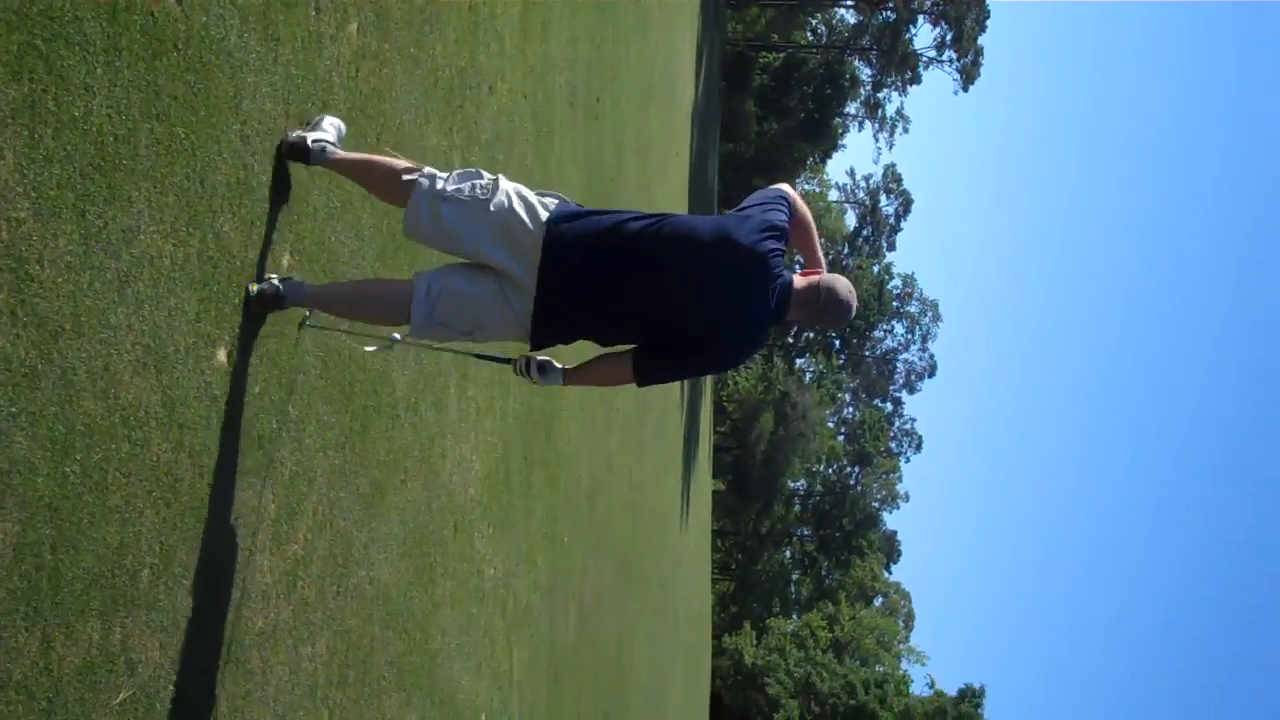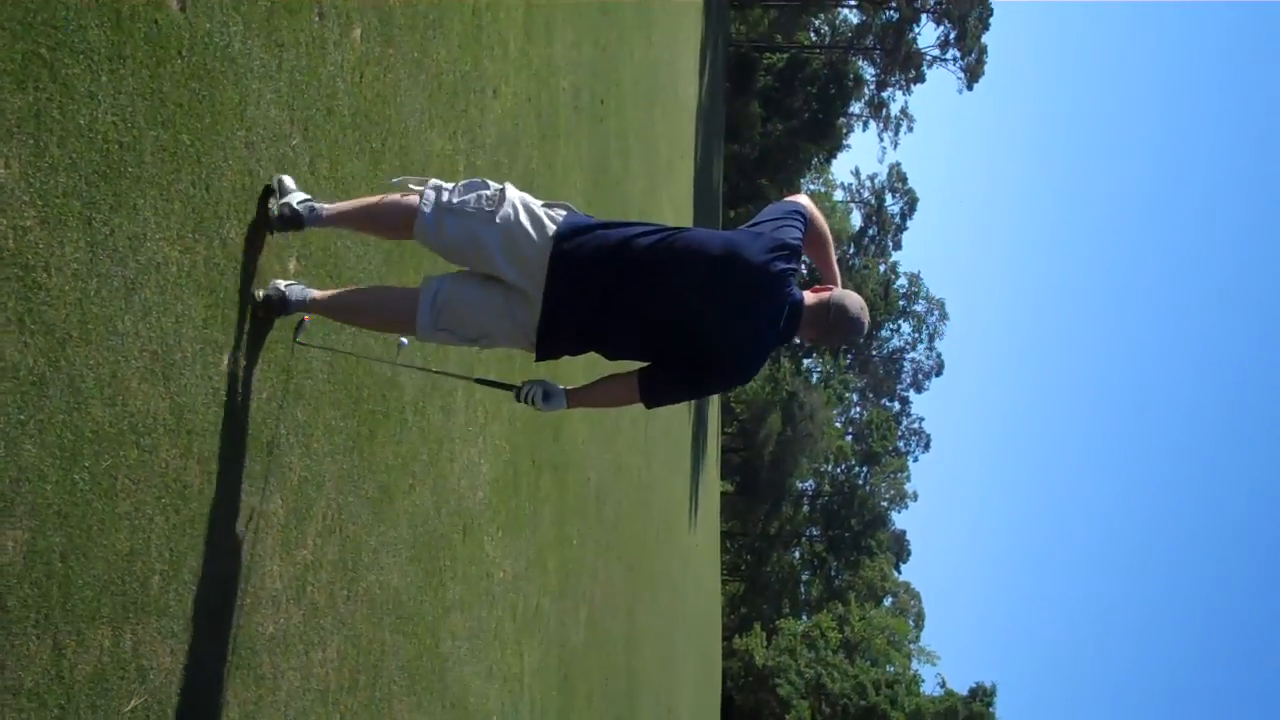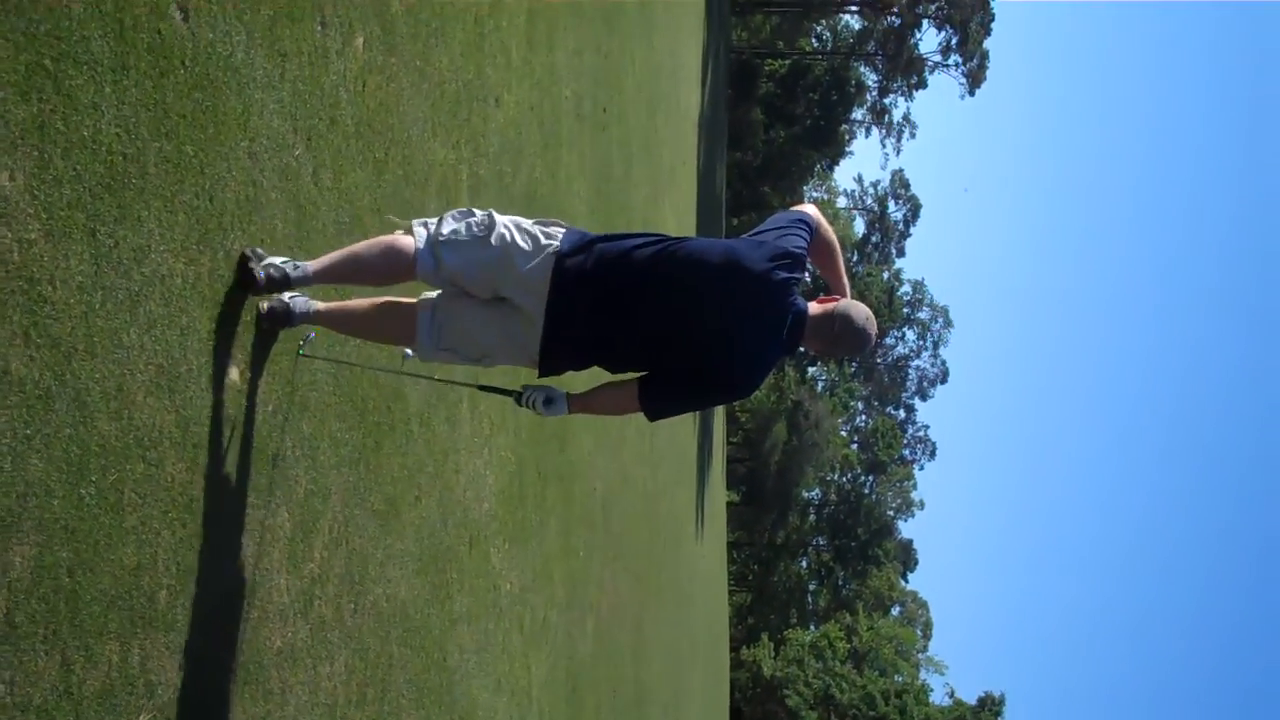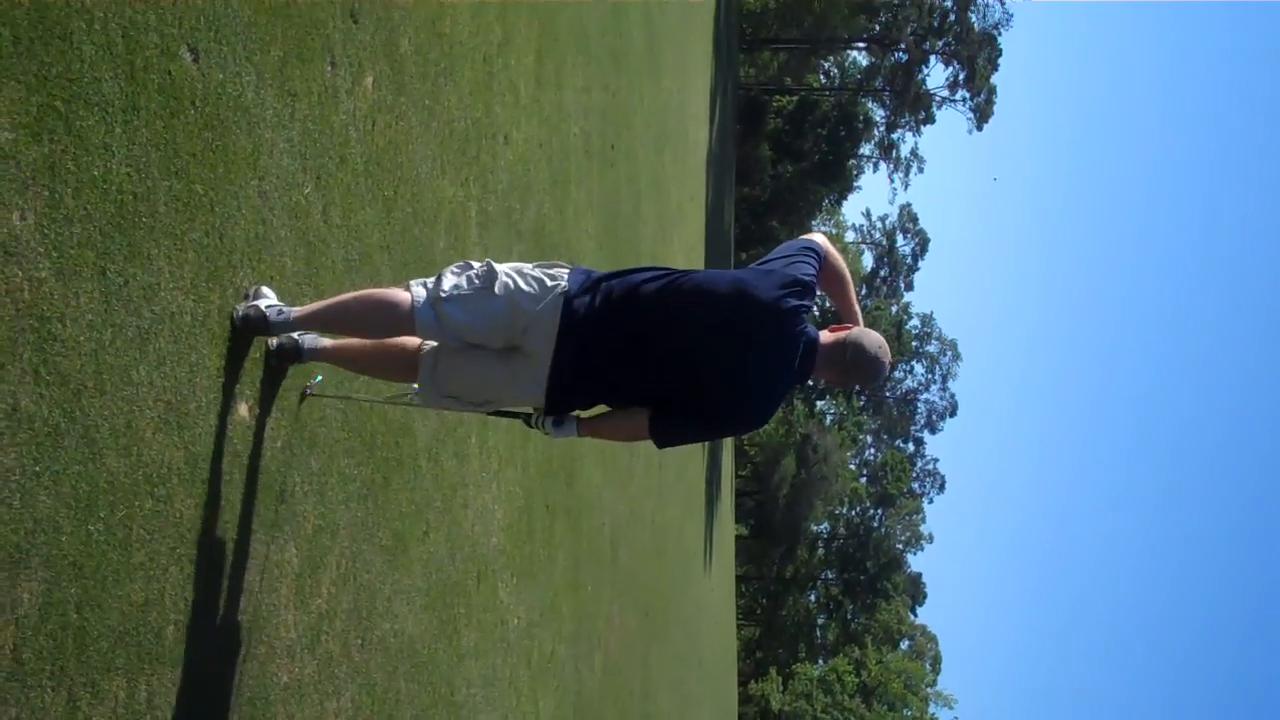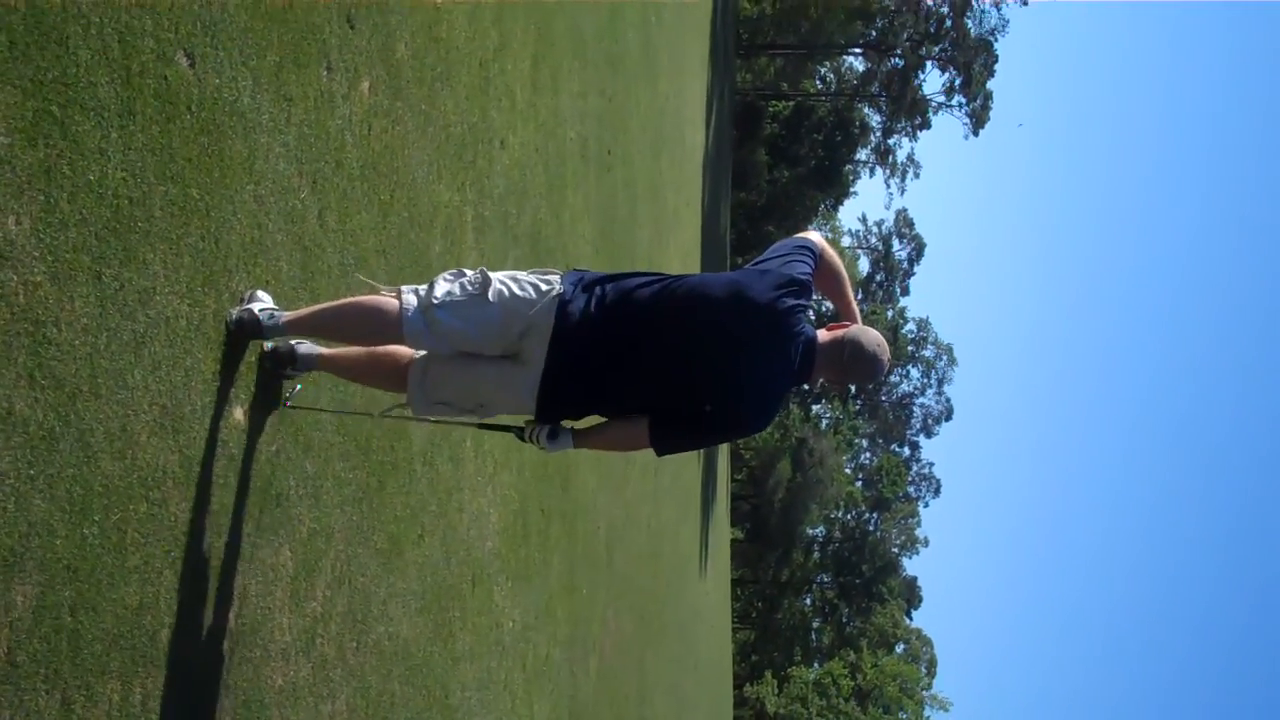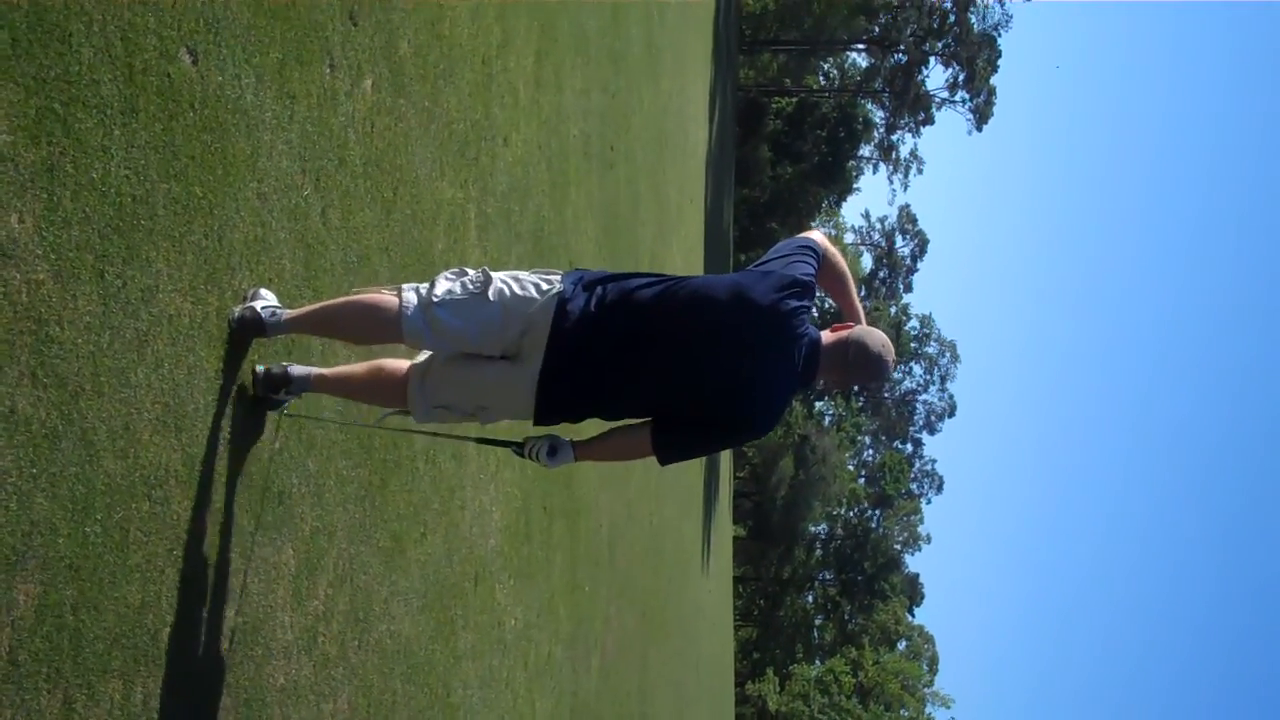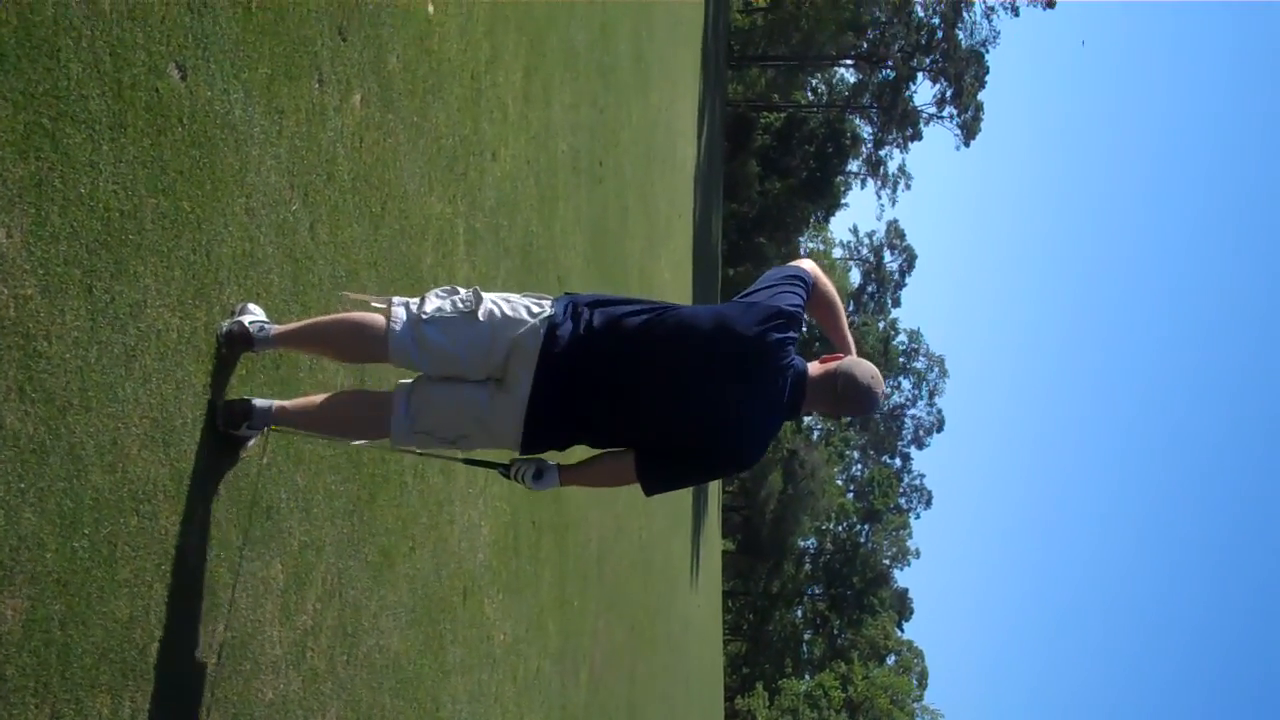
dt=0.2s
person 1, frame 1
left shoulder: (762, 231)
right shoulder: (733, 343)
left elbow: (786, 193)
right elbow: (635, 365)
left wrist: (816, 264)
right wrist: (562, 376)
left hip: (555, 229)
right hip: (544, 308)
left knee: (430, 195)
right knee: (419, 305)
left ankle: (323, 149)
right ankle: (301, 293)
person 1, frame 2
left shoulder: (775, 247)
right shoulder: (738, 361)
left elbow: (803, 203)
right elbow: (644, 386)
left wrist: (832, 280)
right wrist: (567, 399)
left hip: (564, 239)
right hip: (555, 322)
left knee: (441, 208)
right knee: (429, 308)
left ankle: (313, 210)
right ankle: (309, 300)
person 1, frame 3
left shoulder: (779, 255)
right shoulder: (741, 372)
left elbow: (809, 211)
right elbow: (643, 394)
left wrist: (843, 294)
right wrist: (568, 404)
left hip: (564, 259)
right hip: (559, 341)
left knee: (428, 245)
right knee: (424, 322)
left ankle: (295, 273)
right ankle: (312, 311)
person 1, frame 4
left shoulder: (788, 286)
right shoulder: (753, 404)
left elbow: (818, 240)
right elbow: (648, 422)
left wrist: (856, 323)
right wrist: (575, 426)
left hip: (568, 299)
right hip: (565, 382)
left knee: (422, 306)
right knee: (429, 368)
left ankle: (287, 318)
right ankle: (313, 349)
person 1, frame 5
left shoulder: (784, 286)
right shoulder: (755, 407)
left elbow: (814, 241)
right elbow: (650, 430)
left wrist: (853, 322)
right wrist: (571, 439)
left hip: (563, 303)
right hip: (558, 389)
left knee: (411, 313)
right knee: (421, 378)
left ankle: (277, 320)
right ankle: (309, 359)
person 1, frame 6
left shoulder: (786, 289)
right shoulder: (758, 411)
left elbow: (817, 240)
right elbow: (655, 437)
left wrist: (858, 323)
right wrist: (574, 452)
left hip: (563, 303)
right hip: (556, 390)
left knee: (412, 311)
right knee: (420, 389)
left ankle: (278, 317)
right ankle: (305, 380)
person 1, frame 7
left shoulder: (776, 318)
right shoulder: (743, 442)
left elbow: (808, 269)
right elbow: (640, 466)
left wrist: (849, 356)
right wrist: (559, 476)
left hip: (550, 328)
right hip: (542, 418)
left knee: (398, 329)
right knee: (402, 413)
left ankle: (265, 331)
right ankle: (273, 412)
